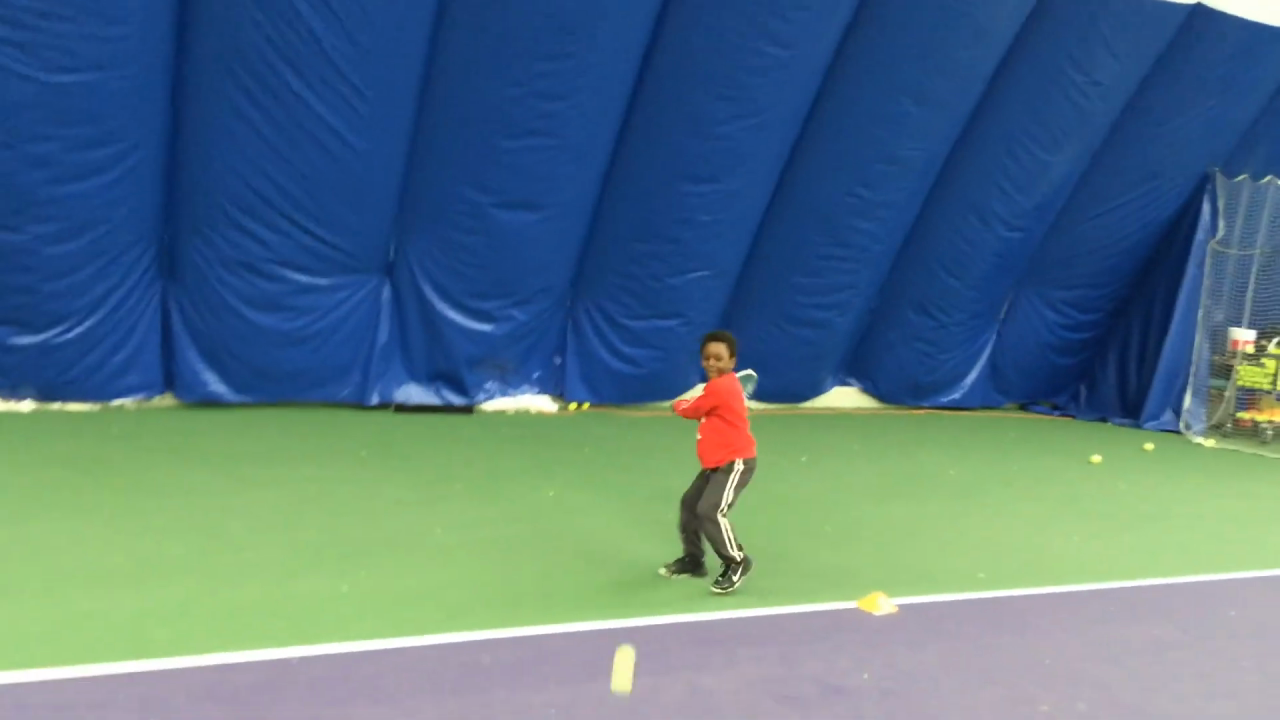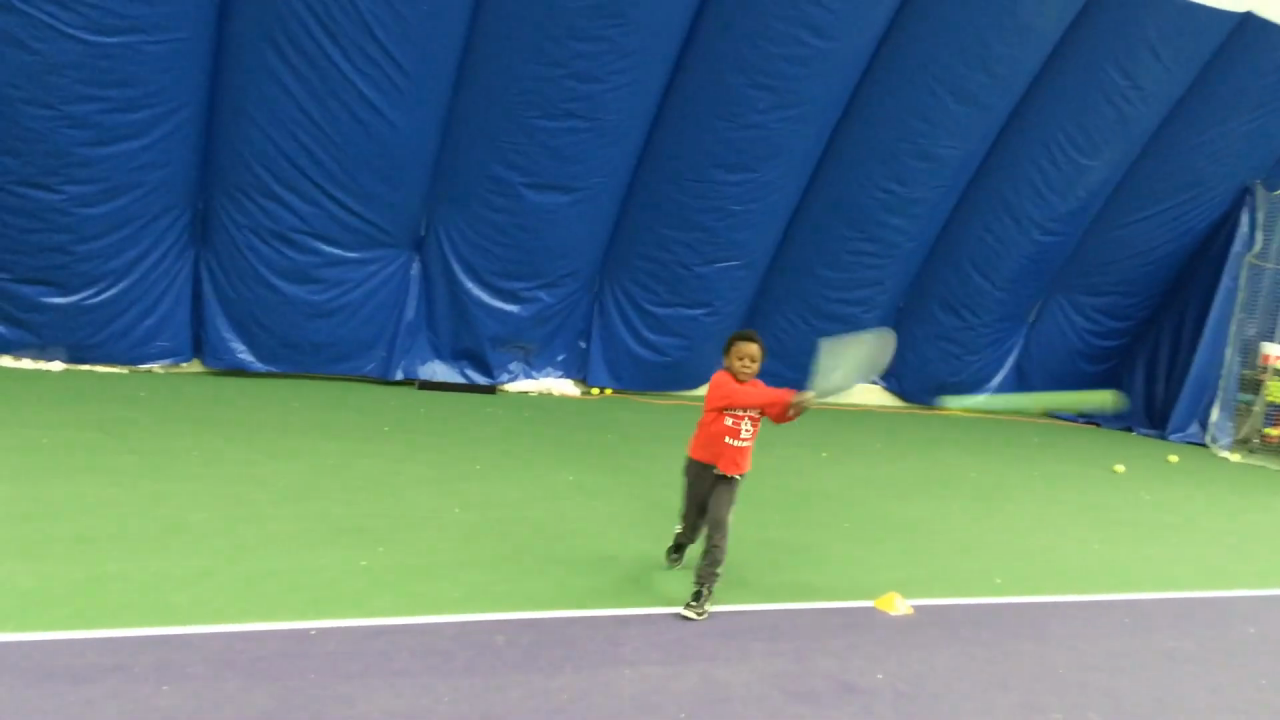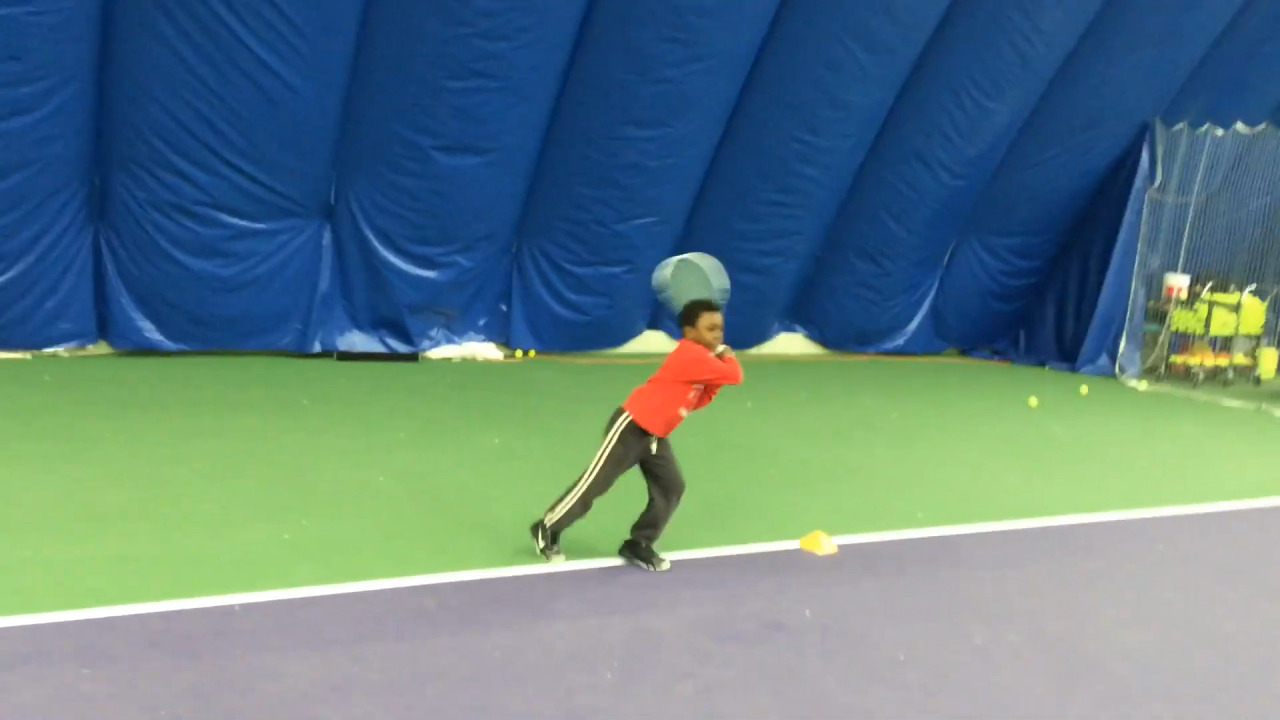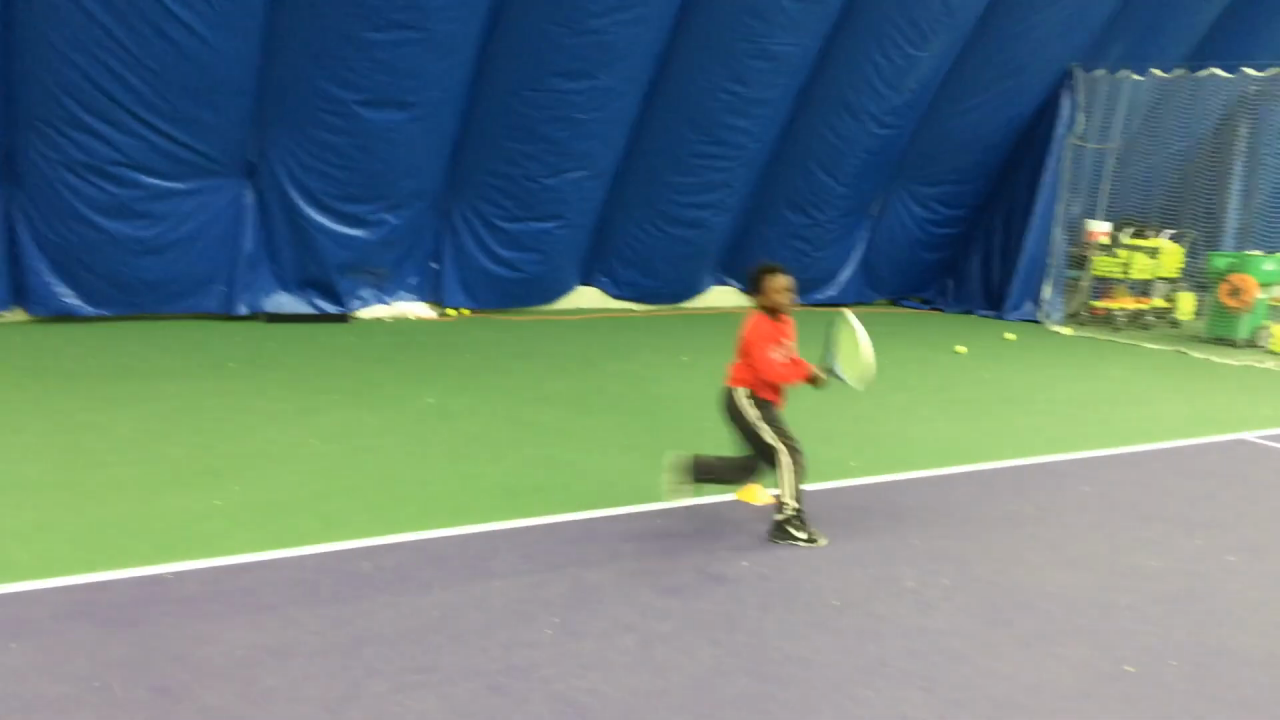
dt=0.5s
person 1, frame 1
left shoulder: (720, 388)
right shoulder: (722, 385)
left elbow: (690, 410)
right elbow: (704, 414)
left wrist: (679, 405)
right wrist: (688, 407)
left hip: (736, 462)
right hip: (716, 463)
left knee: (709, 512)
right knee: (689, 504)
left ankle: (737, 562)
right ankle: (692, 560)
person 1, frame 2
left shoulder: (762, 392)
right shoulder: (720, 382)
left elbow: (778, 414)
right elbow: (746, 396)
left wrist: (795, 406)
right wrist: (788, 397)
left hip: (733, 472)
right hip: (701, 465)
left knee: (717, 525)
right knee: (692, 519)
left ankle: (704, 590)
right ankle: (680, 544)
person 1, frame 3
left shoulder: (700, 360)
right shoulder: (693, 355)
left elbow: (696, 400)
right elbow: (733, 375)
left wrist: (719, 364)
right wrist: (729, 359)
left hip: (655, 435)
right hip: (632, 426)
left knee: (671, 489)
right knee: (595, 482)
left ankle: (639, 546)
right ankle: (547, 529)
person 1, frame 4
left shoulder: (785, 323)
right shoulder: (757, 329)
left elbow: (791, 359)
right elbow: (771, 372)
left wrist: (810, 370)
right wrist: (807, 373)
left hip: (760, 400)
right hip: (746, 397)
left knee: (751, 466)
right knee: (787, 453)
left ankle: (691, 470)
right ankle: (788, 521)
